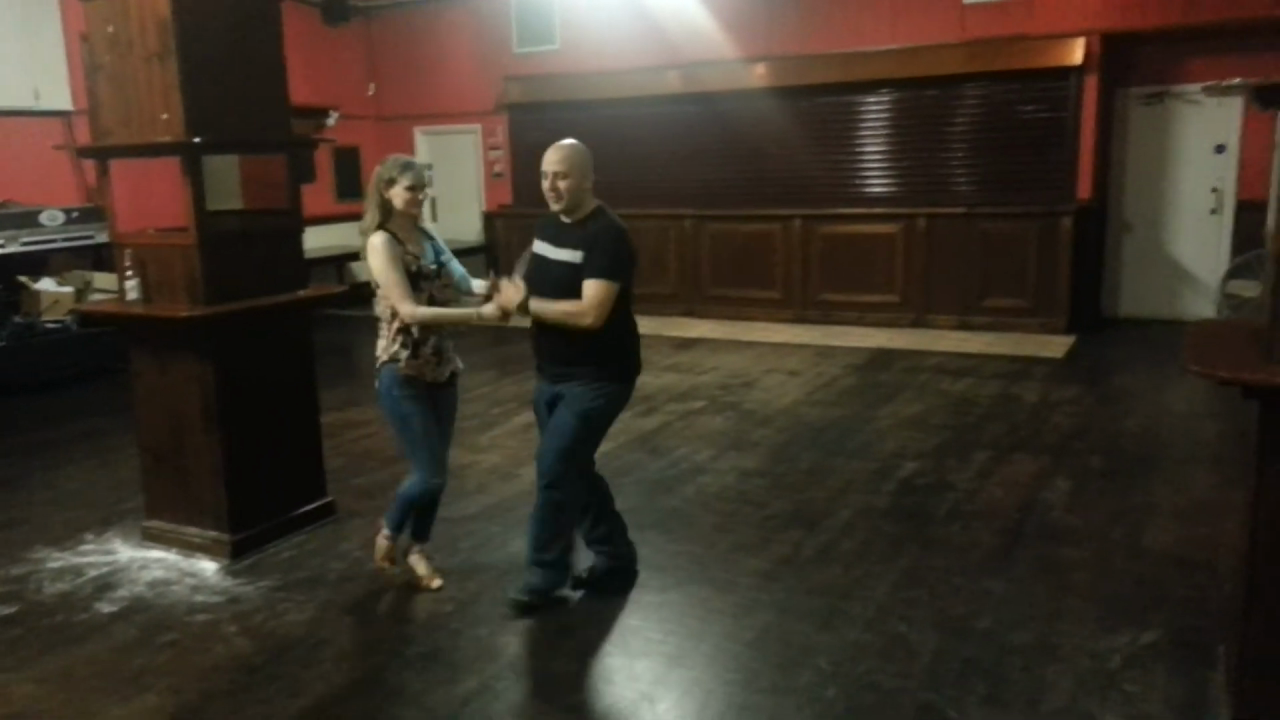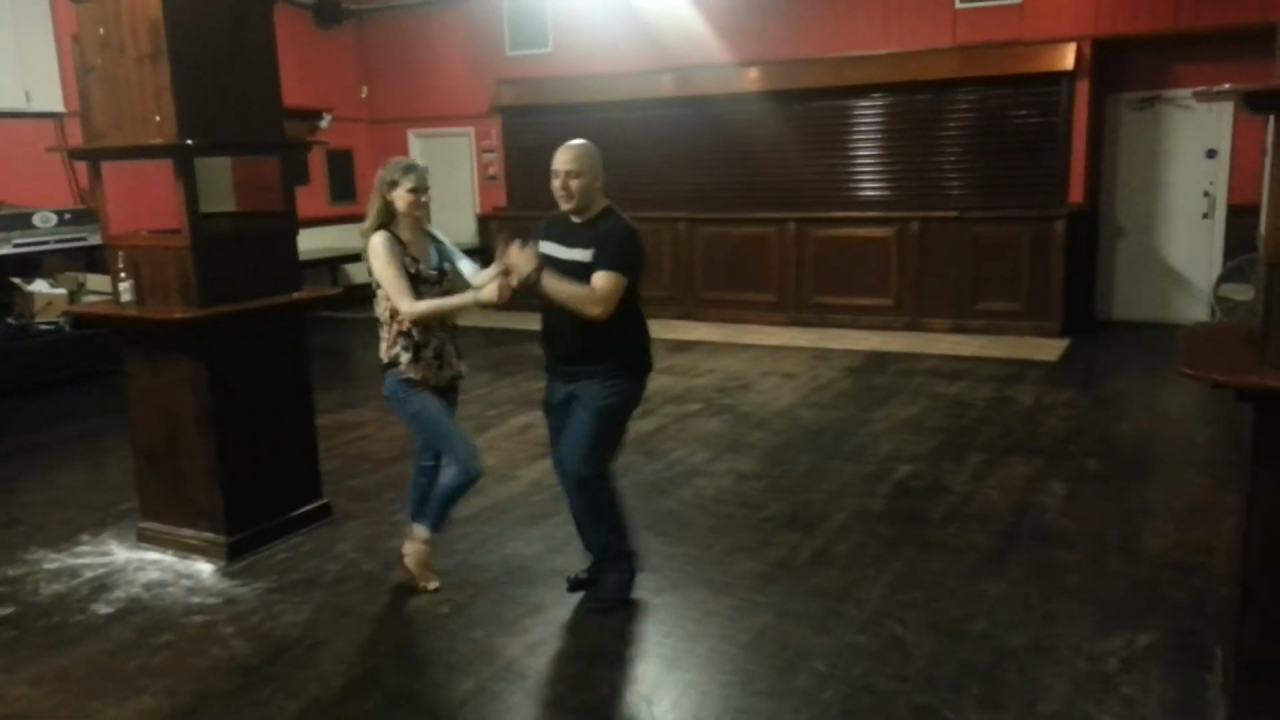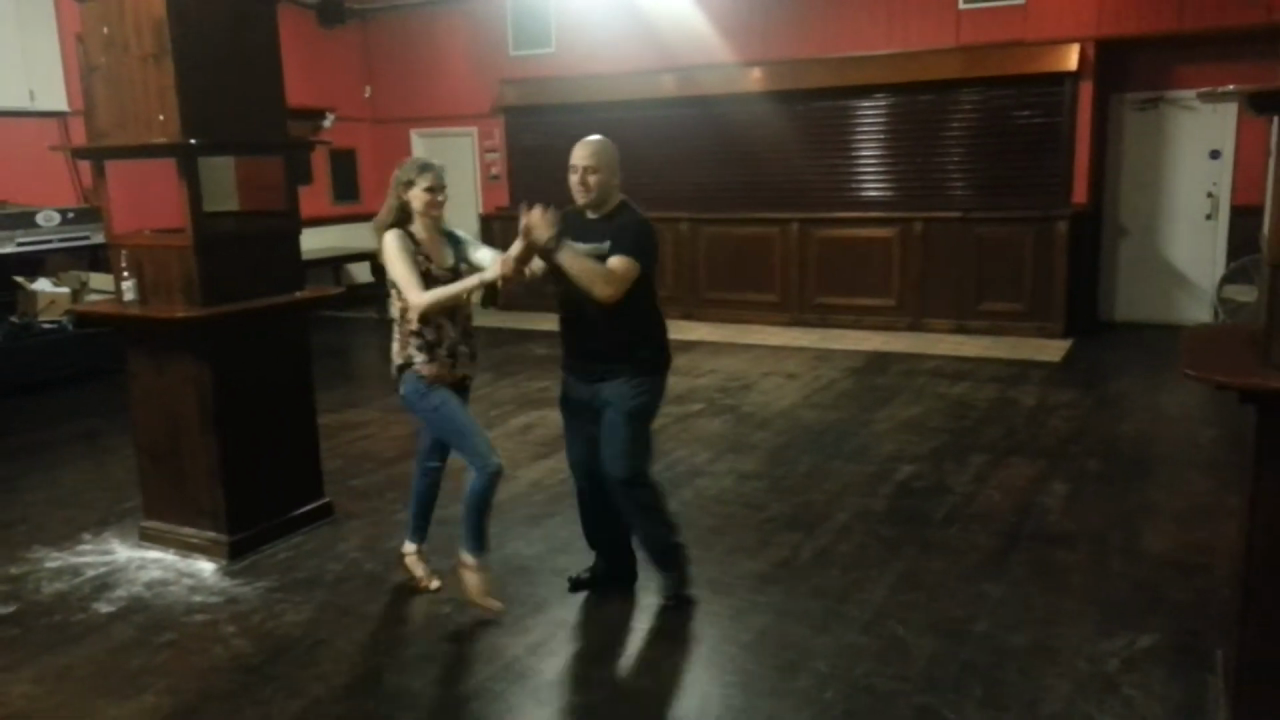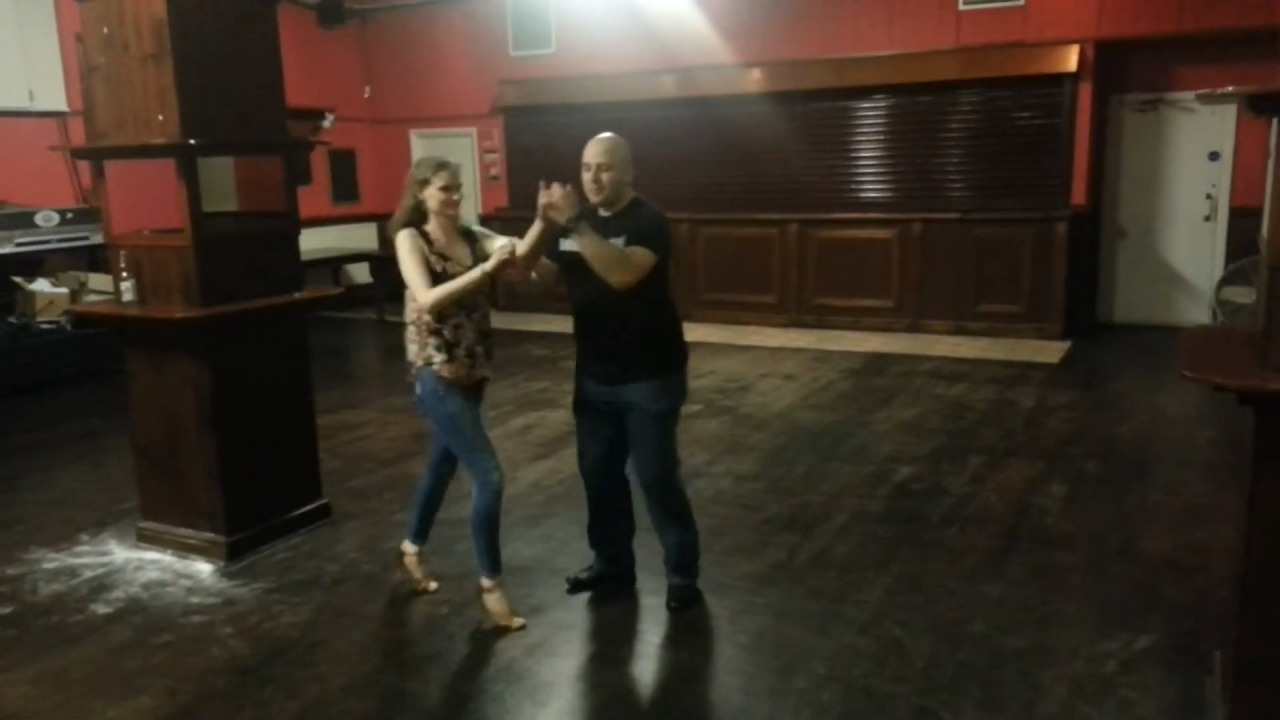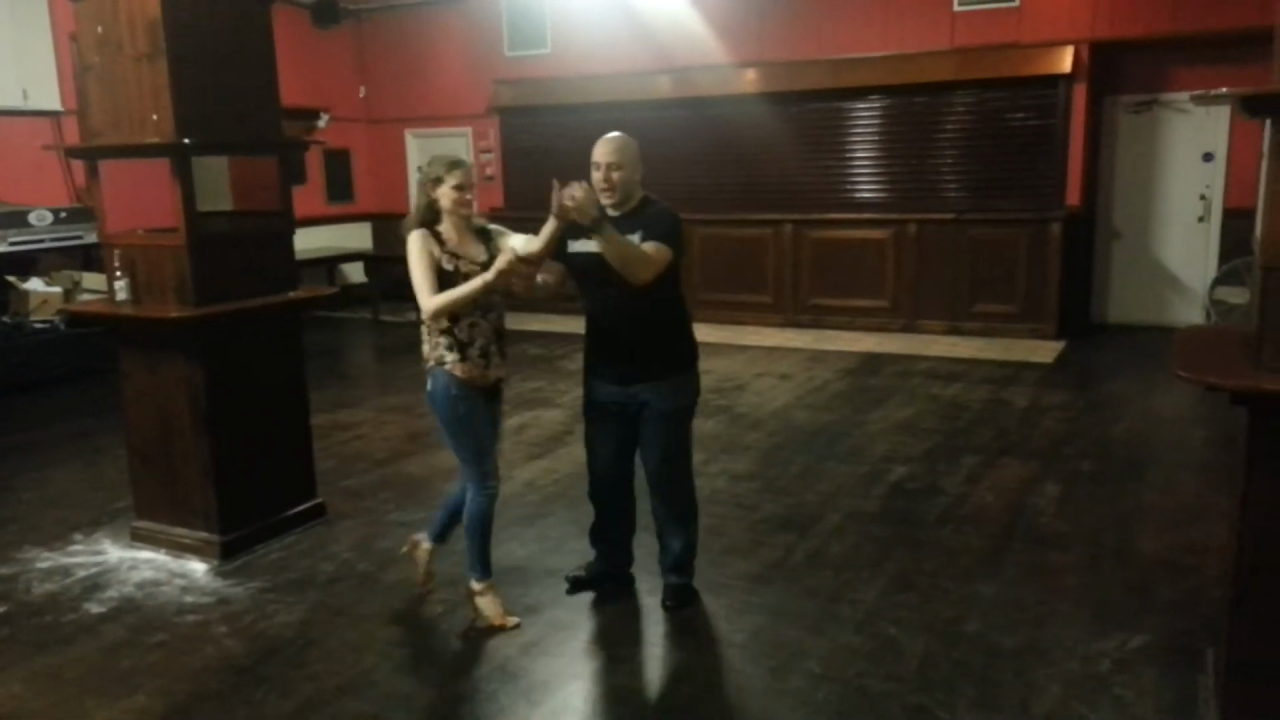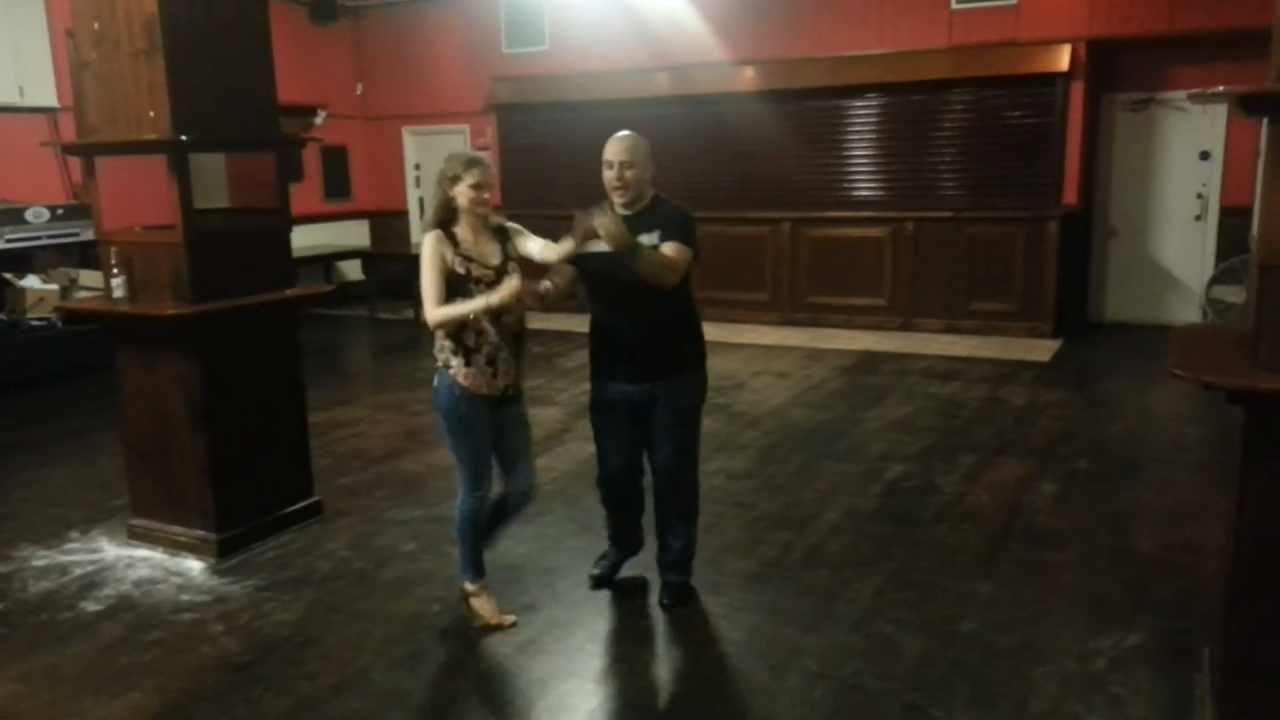
dt=0.1s
person 1, frame 1
left shoulder: (607, 236)
right shoulder: (547, 226)
left elbow: (590, 314)
right elbow: (534, 281)
left wrist: (525, 304)
right wrist: (512, 291)
left hip: (597, 377)
right hip: (554, 375)
left knee: (555, 468)
right knee: (570, 468)
left ankle: (547, 577)
right ankle: (614, 558)
person 1, frame 2
left shoulder: (617, 234)
right shoulder: (552, 227)
left elbow: (598, 306)
right elbow: (518, 275)
left wrist: (535, 274)
right wrist: (514, 272)
left hip: (610, 375)
right hip: (562, 375)
left knee: (580, 468)
right knee: (574, 470)
left ankle: (616, 569)
right ankle: (609, 563)
person 1, frame 3
left shoulder: (633, 227)
right shoulder: (566, 222)
left elbow: (608, 287)
right elbow: (532, 269)
left wrist: (552, 244)
right wrist: (527, 246)
left hip: (632, 373)
right hip: (580, 373)
left knee: (624, 472)
right knee: (587, 470)
left ankle: (671, 565)
right ankle: (609, 563)
person 1, frame 4
left shoulder: (648, 222)
right shoulder: (570, 225)
left elbow: (622, 275)
right elbow: (538, 273)
left wrist: (576, 225)
left hip: (651, 376)
right hip: (595, 376)
left knee: (656, 476)
right knee: (598, 472)
left ankle: (682, 574)
right ankle: (611, 565)
person 1, frame 5
left shoulder: (660, 220)
right shoulder: (579, 227)
left elbow: (642, 270)
right elbow: (545, 279)
left wrist: (596, 225)
left hip: (662, 375)
right hip: (605, 376)
left knee: (667, 475)
right knee: (605, 472)
left ankle: (678, 574)
right ankle: (610, 563)
person 1, frame 6
left shoulder: (674, 219)
right shoulder: (588, 228)
left elbow: (669, 269)
right elbow: (558, 282)
left wrist: (624, 244)
right wrist: (530, 289)
left hip: (675, 374)
right hip: (613, 374)
left knee: (674, 473)
right knee: (615, 468)
left ankle: (676, 572)
right ankle: (621, 543)
person 2, frame 1
left shoulder: (427, 237)
right shoulder: (381, 242)
left elbow: (461, 282)
right elbow: (409, 311)
left wrist: (492, 291)
right wrist: (479, 315)
left hip: (441, 367)
right hip: (401, 373)
left knee: (436, 470)
right knee: (429, 472)
left ankle: (417, 548)
right ankle: (389, 532)
person 2, frame 2
left shoulder: (433, 241)
right shoulder: (382, 241)
left elbow: (471, 277)
right elbow: (410, 307)
left wrist: (498, 274)
right wrist: (476, 297)
left hip: (444, 369)
right hip: (407, 375)
left knee: (431, 462)
right knee: (467, 463)
left ankle: (415, 545)
right ankle: (422, 532)
person 2, frame 3
left shoulder: (454, 238)
right shoulder: (397, 239)
left elbow: (494, 263)
right elbow: (420, 301)
right wrist: (482, 278)
left hip: (456, 370)
right hip: (421, 375)
left knee: (433, 462)
right knee: (488, 464)
left ankle: (413, 548)
right ankle: (472, 560)
person 2, frame 4
left shoulder: (473, 236)
right shoulder: (410, 239)
left elbow: (518, 252)
right elbow: (427, 300)
left wrist: (543, 222)
right wrist: (485, 269)
left hip: (472, 372)
right hip: (437, 376)
left knee: (442, 467)
right knee: (489, 478)
left ankle: (411, 548)
right ankle: (490, 585)
person 2, frame 5
left shoulder: (489, 235)
right shoulder: (422, 240)
left elbow: (531, 249)
right elbow: (431, 305)
left wrist: (555, 220)
right wrist: (490, 276)
left hip: (488, 373)
right hip: (451, 376)
left knee: (474, 478)
right knee: (484, 483)
left ankle: (426, 542)
right ankle: (480, 587)
person 2, frame 6
left shoulder: (506, 234)
right shoulder: (437, 244)
left elbow: (548, 254)
right elbow: (433, 315)
left wrist: (579, 239)
right wrist: (490, 300)
left hip: (506, 379)
right hip: (461, 381)
left knee: (521, 487)
right knee: (476, 488)
left ankle: (469, 550)
right ankle: (473, 587)
